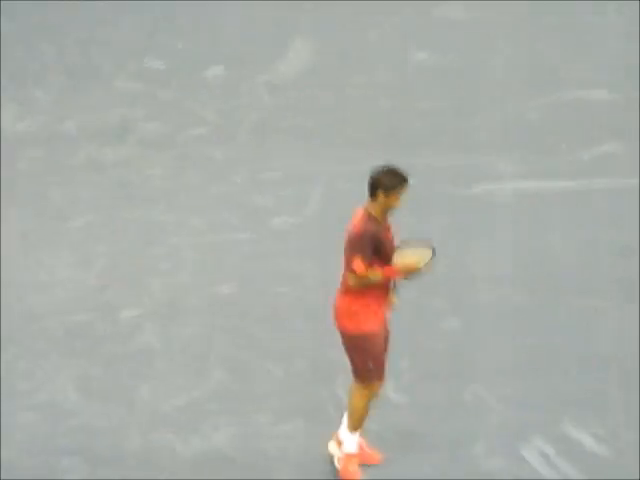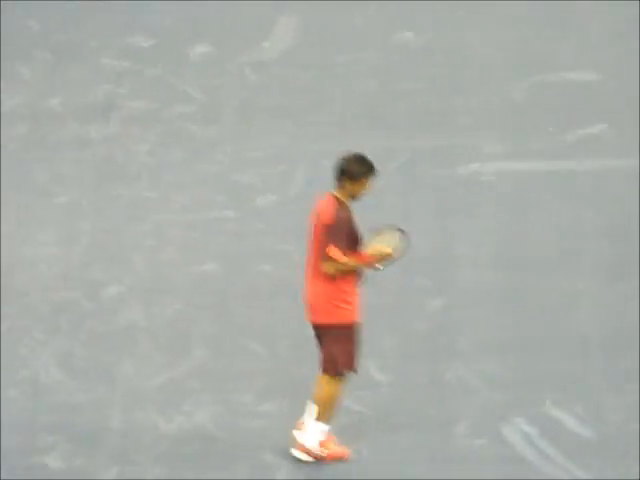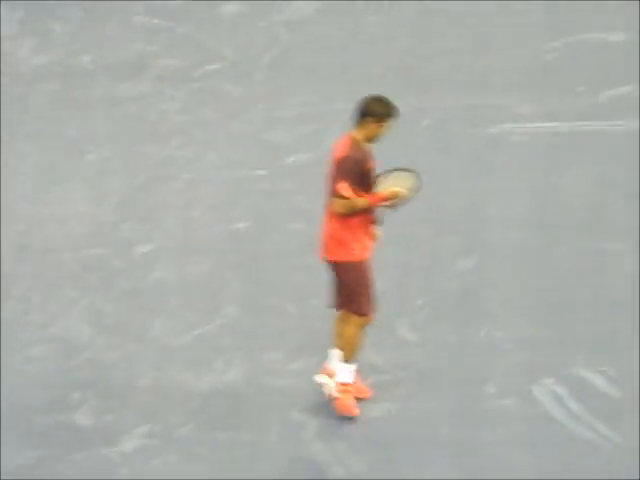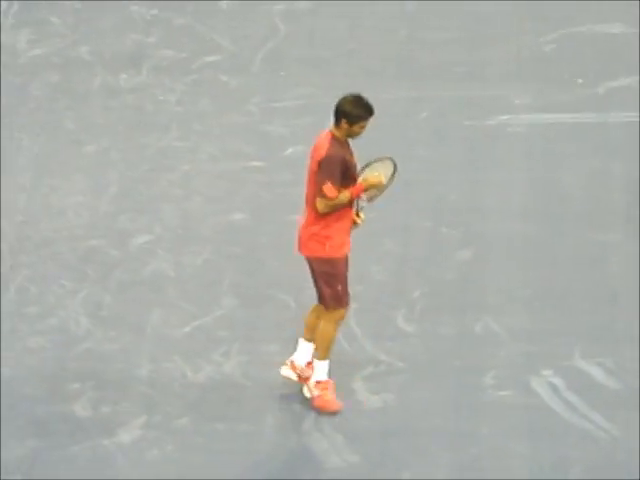
dt=0.5s
person 1, frame 1
left shoulder: (378, 221)
right shoulder: (365, 231)
right elbow: (355, 280)
left wrist: (387, 293)
right wrist: (395, 272)
left hip: (372, 313)
right hip: (359, 315)
left knee: (367, 381)
right knee: (368, 384)
left ankle: (346, 438)
right ankle: (348, 450)
person 1, frame 2
left shoulder: (328, 205)
right shoulder: (339, 217)
right elbow: (331, 267)
left wrist: (359, 262)
right wrist: (368, 260)
left hip: (324, 303)
right hip: (335, 307)
left knee: (334, 369)
right knee: (336, 375)
left ankle: (310, 424)
right ankle: (313, 441)
person 1, frame 3
left shoulder: (357, 148)
right shoulder: (351, 156)
right elbow: (340, 206)
left wrist: (368, 223)
right wrist: (380, 198)
left hip: (354, 242)
right hip: (345, 247)
left knee: (349, 310)
right knee: (358, 314)
left ankle: (335, 369)
right ankle: (343, 382)
person 1, frame 4
left shoulder: (335, 142)
right shoulder: (332, 155)
right elbow: (324, 204)
left wrist: (352, 211)
right wrist: (362, 186)
left hip: (331, 239)
right hip: (323, 242)
left knee: (326, 304)
right knee: (337, 309)
left ankle: (299, 362)
right ankle: (319, 382)
